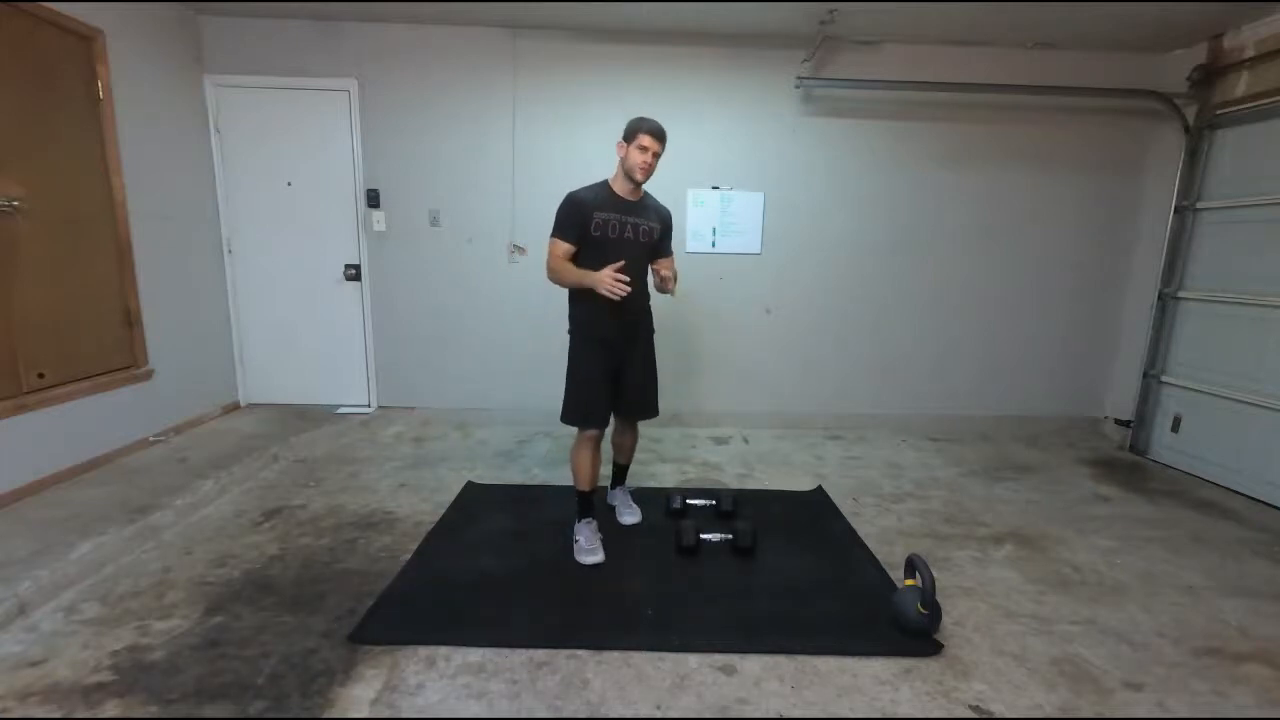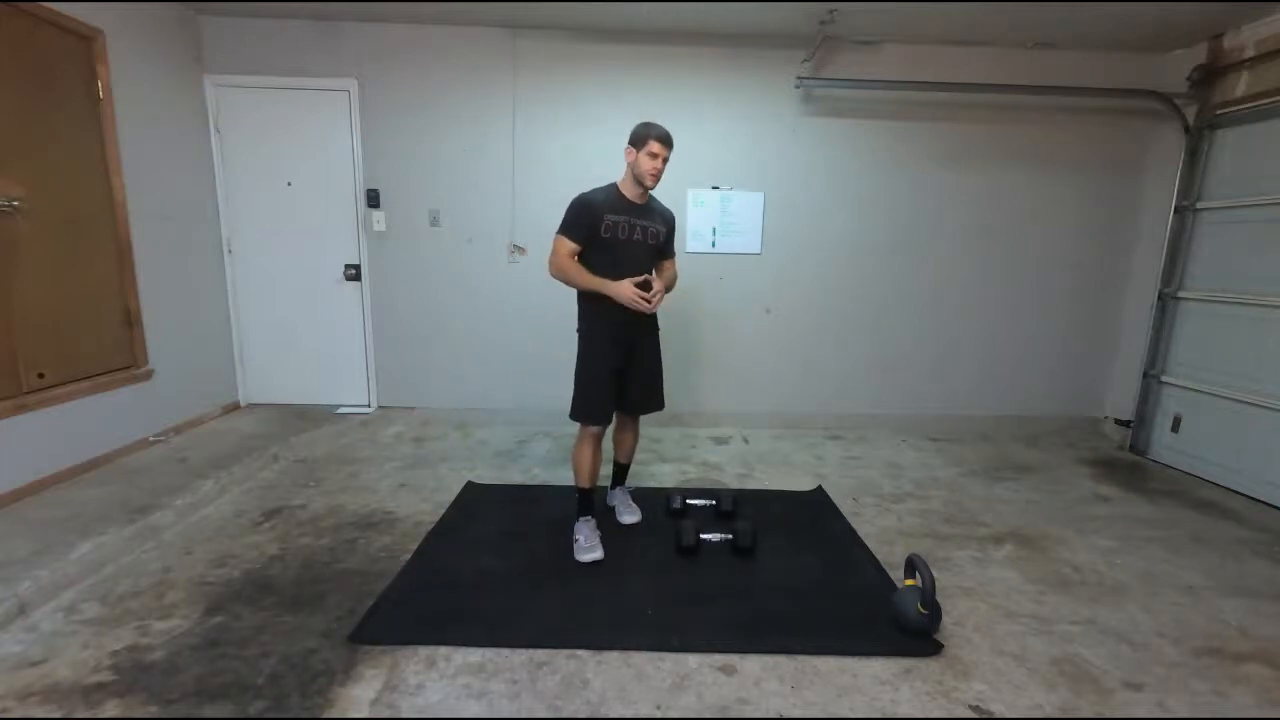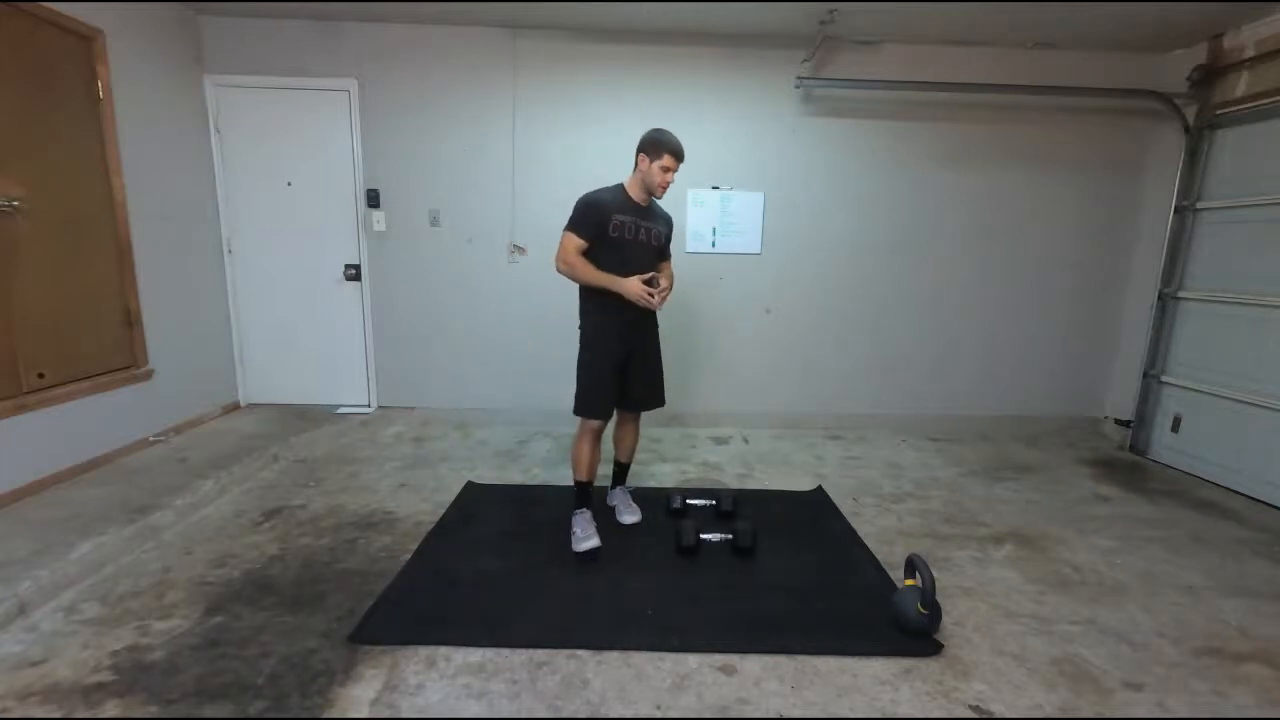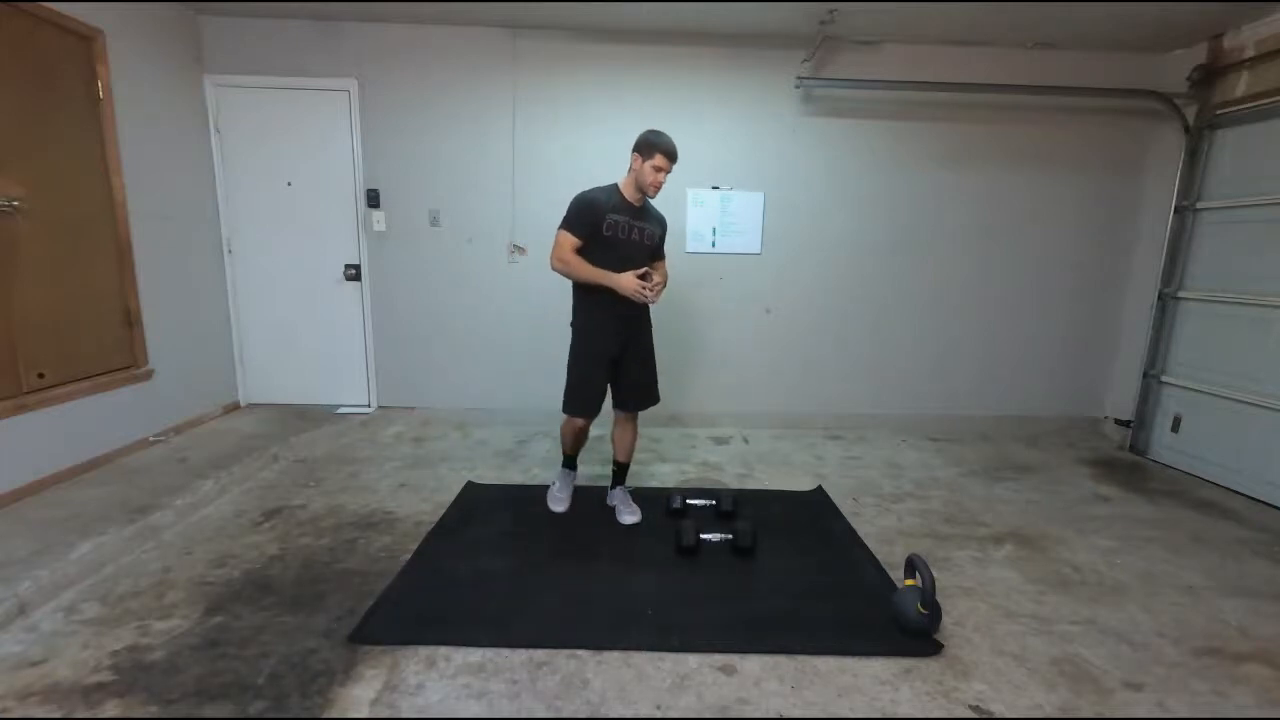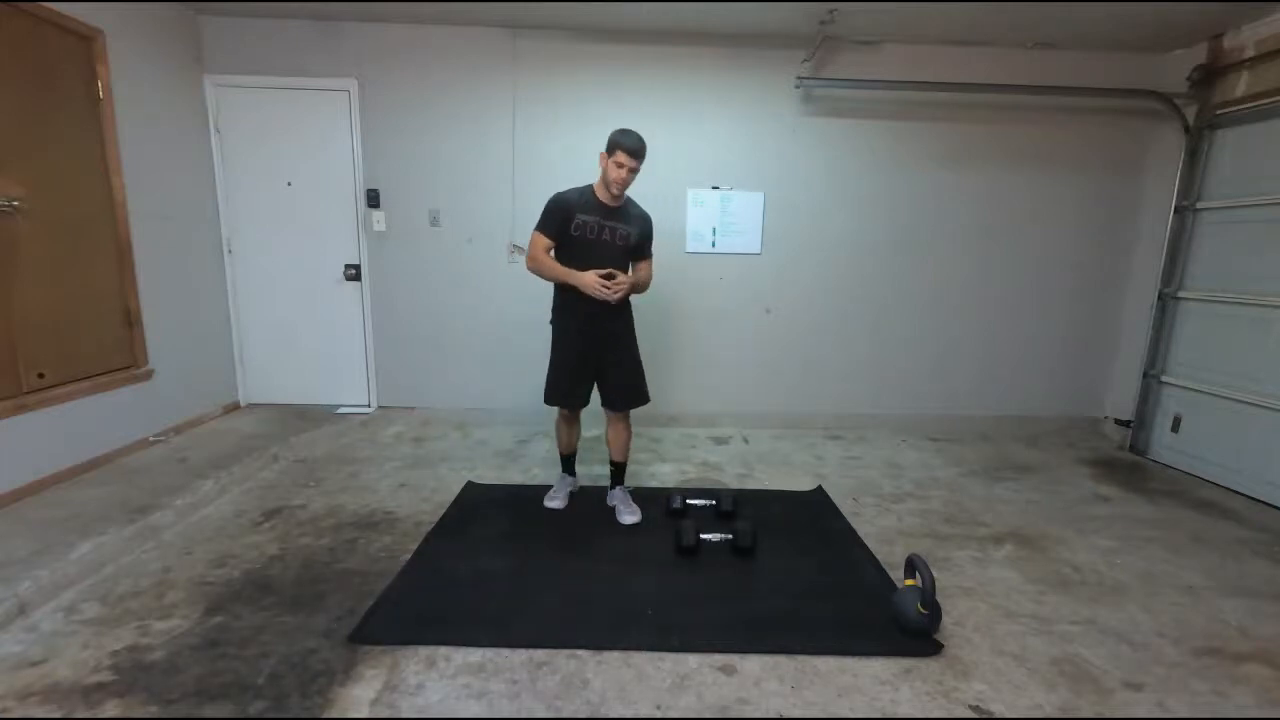
dt=0.3s
person 1, frame 1
left shoulder: (659, 214)
right shoulder: (581, 202)
left elbow: (665, 266)
right elbow: (555, 266)
left wrist: (667, 278)
right wrist: (593, 278)
left hip: (637, 333)
right hip: (591, 336)
left knee: (629, 418)
right knee: (590, 429)
left ankle: (618, 488)
right ankle: (585, 519)
person 1, frame 2
left shoulder: (663, 217)
right shoulder: (591, 204)
left elbow: (667, 269)
right elbow: (559, 263)
left wrist: (662, 286)
right wrist: (613, 288)
left hip: (643, 332)
right hip: (599, 333)
left knee: (630, 415)
right knee: (593, 426)
left ankle: (618, 489)
right ankle: (584, 518)
person 1, frame 3
left shoulder: (662, 220)
right shoulder: (597, 204)
right elbow: (565, 260)
left wrist: (665, 285)
right wrist: (621, 284)
left hip: (642, 330)
right hip: (601, 329)
left knee: (631, 412)
right knee: (593, 420)
left ankle: (618, 488)
right ankle: (583, 510)
person 1, frame 4
left shoulder: (656, 220)
right shoulder: (591, 203)
right elbow: (560, 258)
left wrist: (658, 282)
right wrist: (615, 279)
left hip: (636, 329)
right hip: (592, 328)
left knee: (628, 411)
right knee: (580, 418)
left ankle: (618, 488)
right ankle: (567, 471)
person 1, frame 5
left shoulder: (639, 219)
right shoulder: (565, 204)
left elbow: (645, 275)
right elbow: (535, 257)
left wrist: (630, 282)
right wrist: (578, 278)
left hip: (617, 327)
right hip: (571, 325)
left knee: (619, 409)
right knee: (568, 408)
left ankle: (617, 488)
right ankle: (567, 476)
